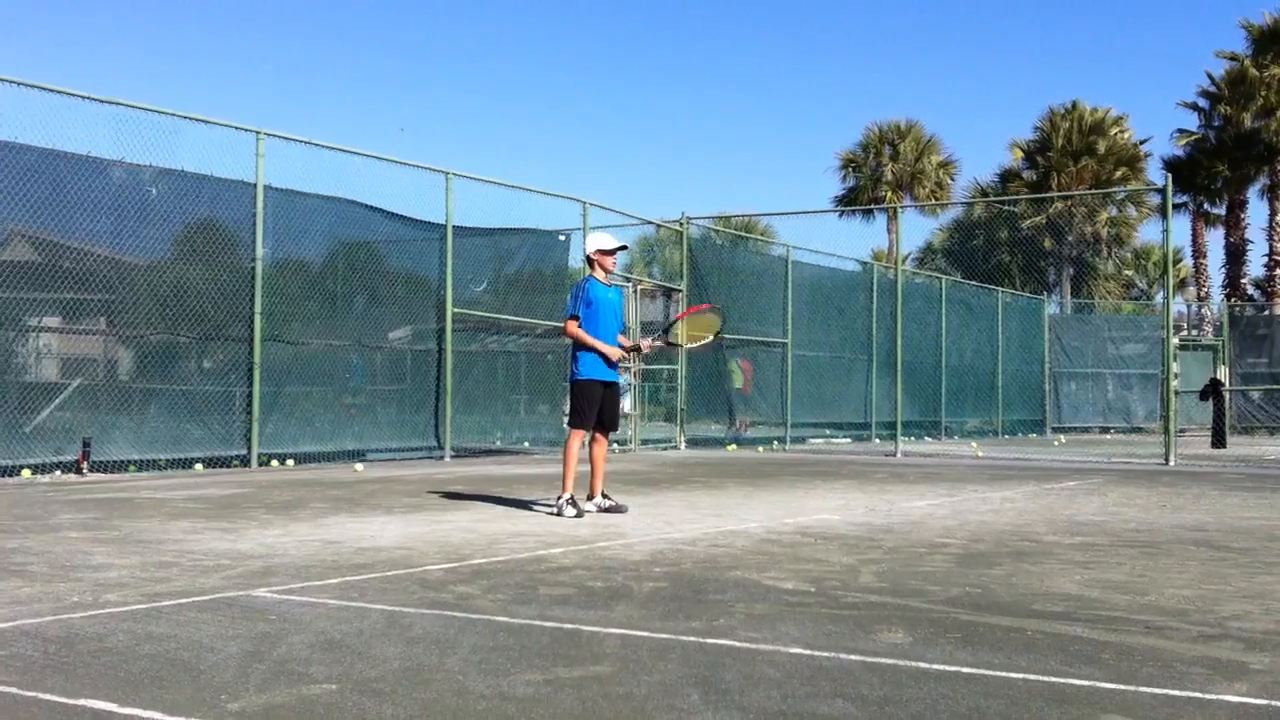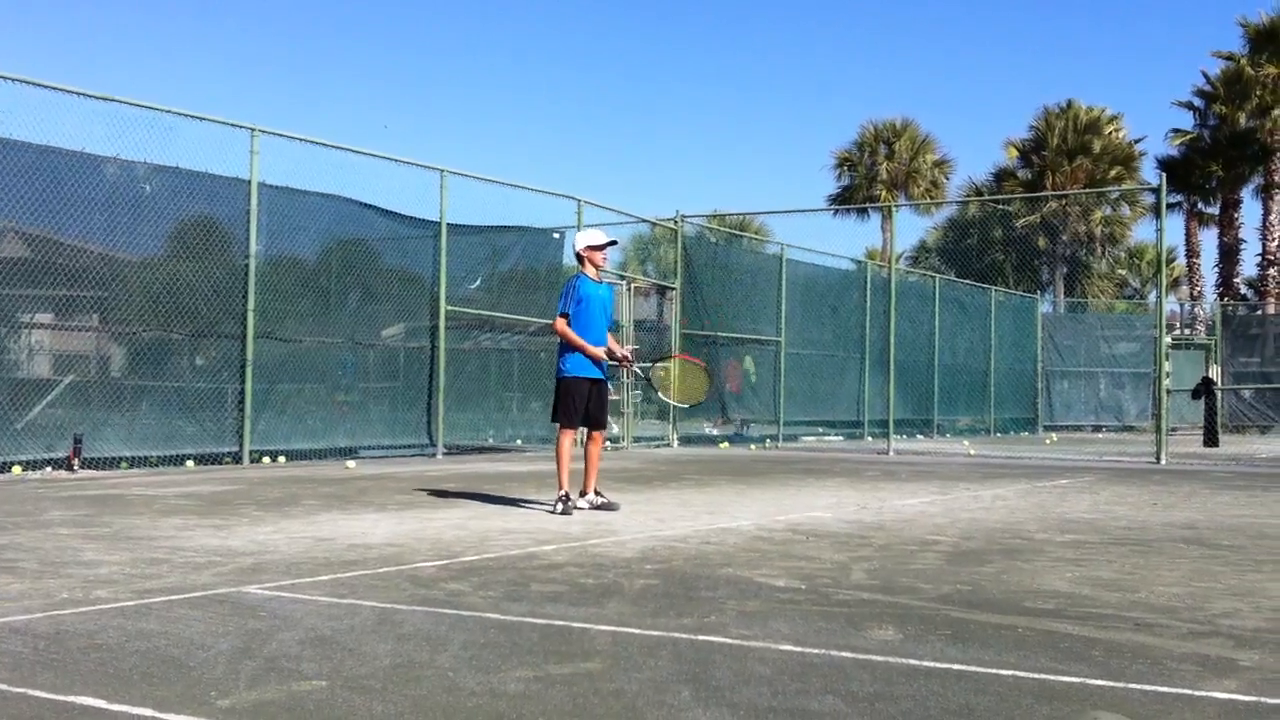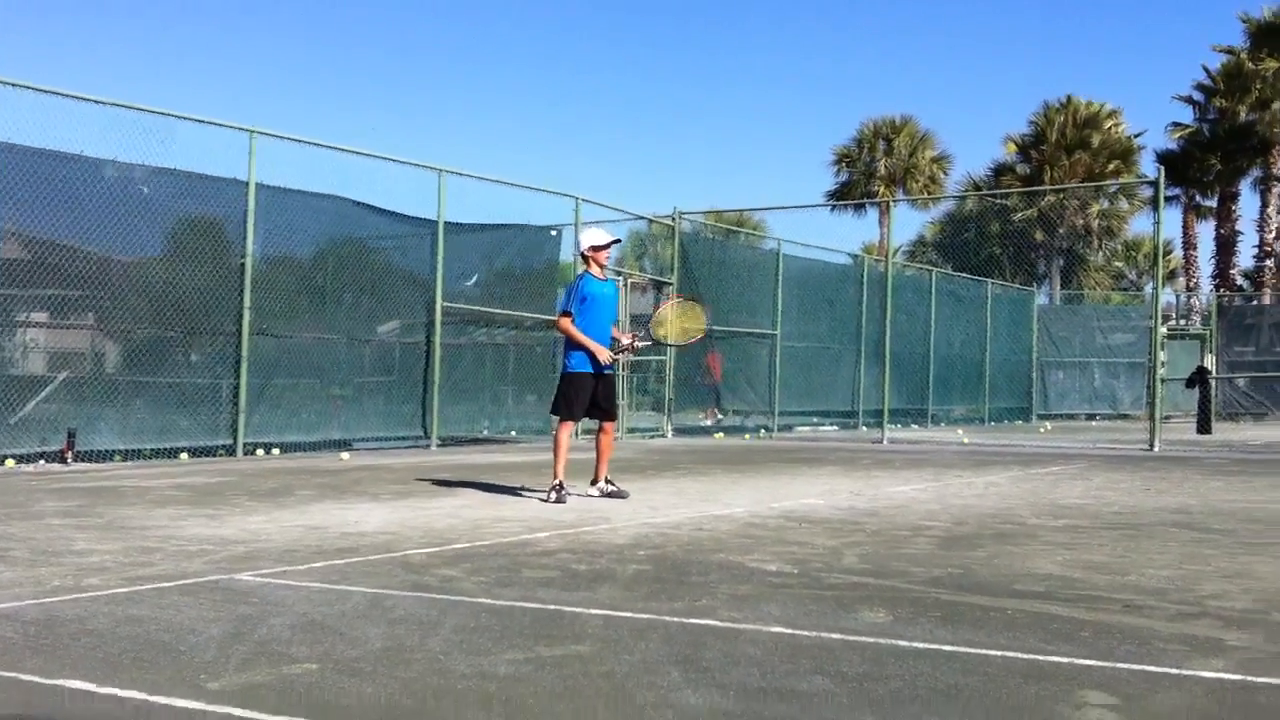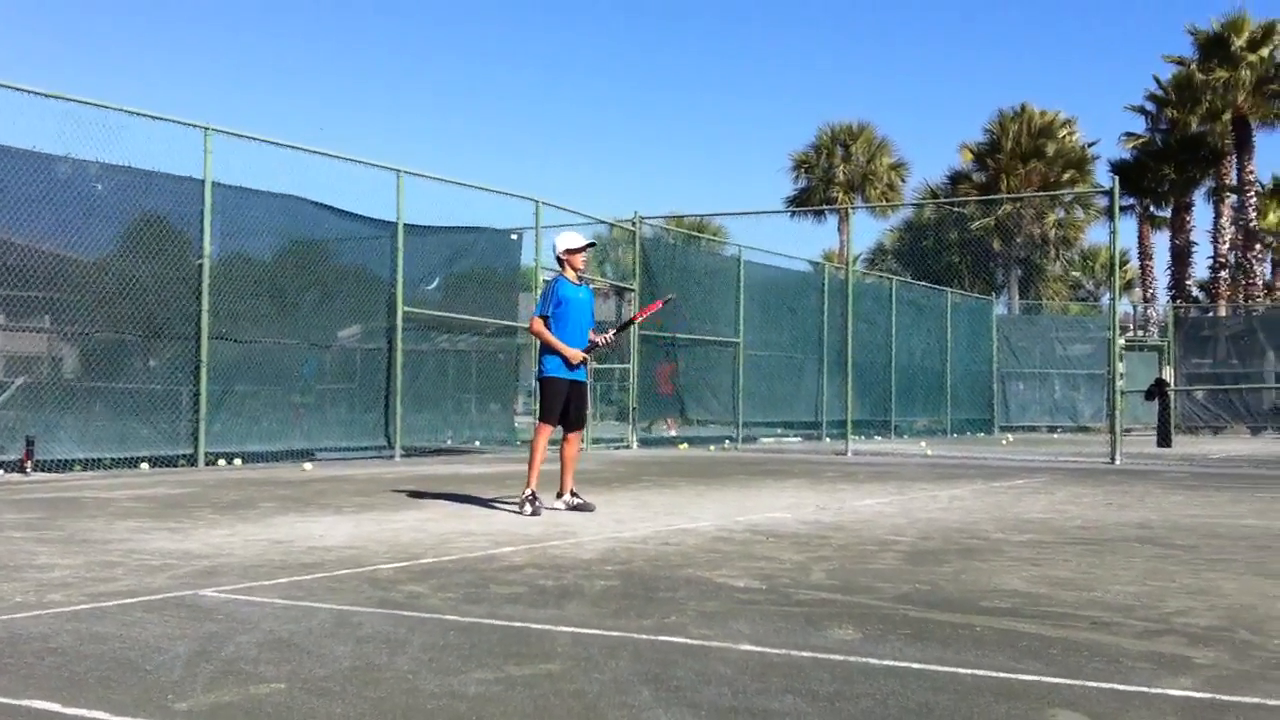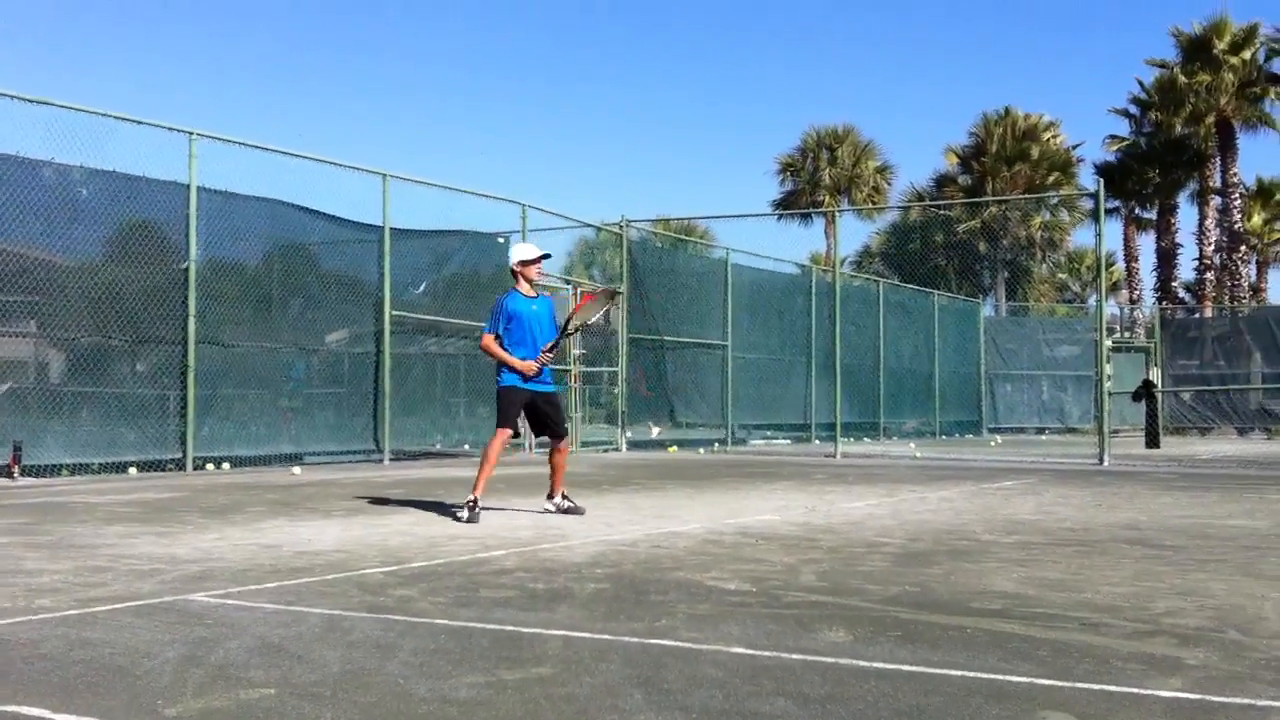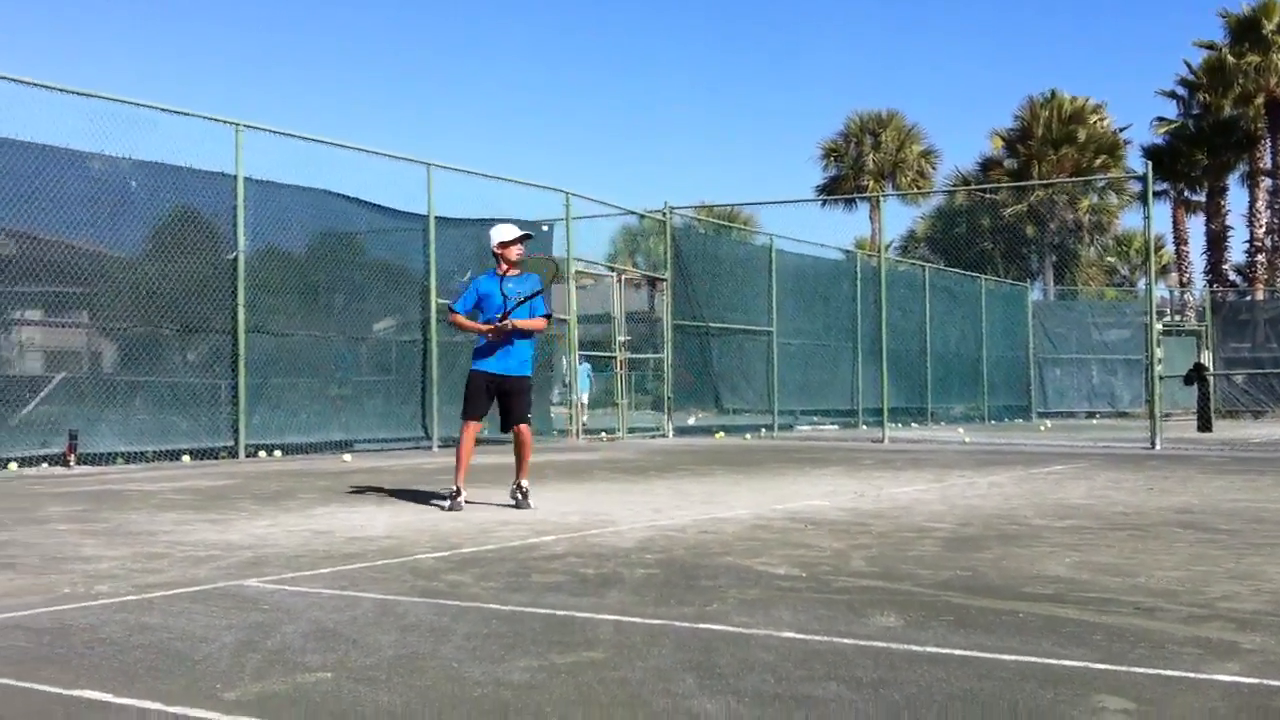
dt=0.5s
person 1, frame 1
left shoulder: (616, 293)
right shoulder: (584, 287)
right elbow: (570, 328)
left wrist: (633, 344)
right wrist: (603, 349)
left hip: (610, 374)
right hip: (587, 372)
left knee: (601, 434)
right knee: (578, 431)
left ankle: (596, 496)
right ankle: (566, 497)
person 1, frame 2
left shoulder: (607, 290)
right shoulder: (575, 284)
right elbow: (559, 325)
left wrist: (617, 350)
right wrist: (589, 349)
left hip: (597, 371)
right hip: (574, 369)
left knee: (597, 431)
right knee: (568, 429)
left ankle: (589, 493)
right ankle: (564, 494)
person 1, frame 3
left shoulder: (612, 286)
right shoulder: (581, 283)
right elbow: (562, 323)
left wrist: (622, 337)
right wrist: (594, 347)
left hip: (604, 366)
right hip: (579, 364)
left knee: (608, 423)
right knee: (567, 421)
left ankle: (600, 481)
right ankle: (557, 482)
person 1, frame 4
left shoulder: (587, 291)
right shoulder: (556, 286)
right elbow: (535, 325)
left wrist: (598, 338)
right wrist: (566, 350)
left hip: (578, 372)
right hip: (555, 368)
left knee: (573, 432)
right knee: (546, 426)
left ankle: (566, 494)
right ankle: (530, 492)
person 1, frame 5
left shoulder: (548, 303)
right shoulder: (507, 301)
right elbow: (487, 341)
left wrist: (548, 353)
right wrist: (515, 362)
left hip: (543, 383)
right hip: (511, 381)
left knee: (560, 440)
right knee: (501, 435)
left ankle: (556, 496)
right ankle: (474, 499)
person 1, frame 6
left shoulder: (532, 281)
right shoulder: (482, 283)
left elbow: (542, 322)
right elbow: (455, 316)
left wrist: (514, 324)
right wrist: (483, 328)
left hip: (517, 368)
right hip: (484, 364)
left knee: (522, 429)
right knee: (471, 425)
left ankle: (521, 485)
right ankle: (458, 489)
